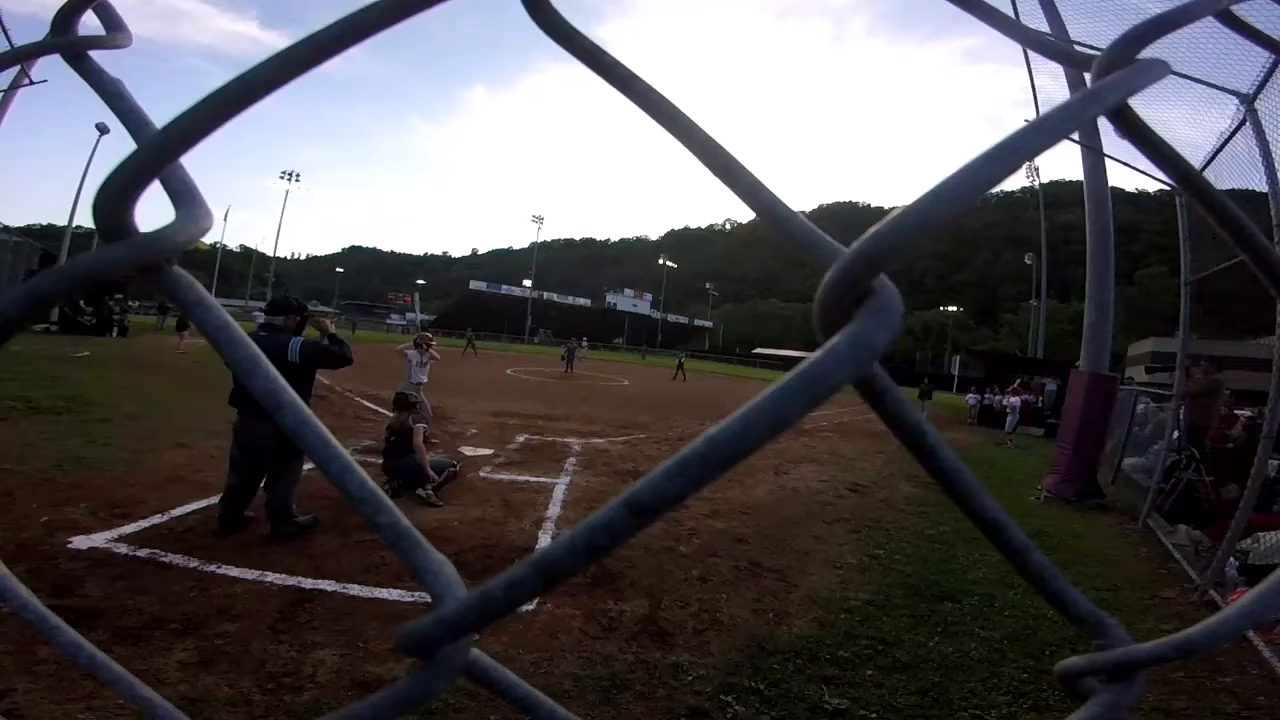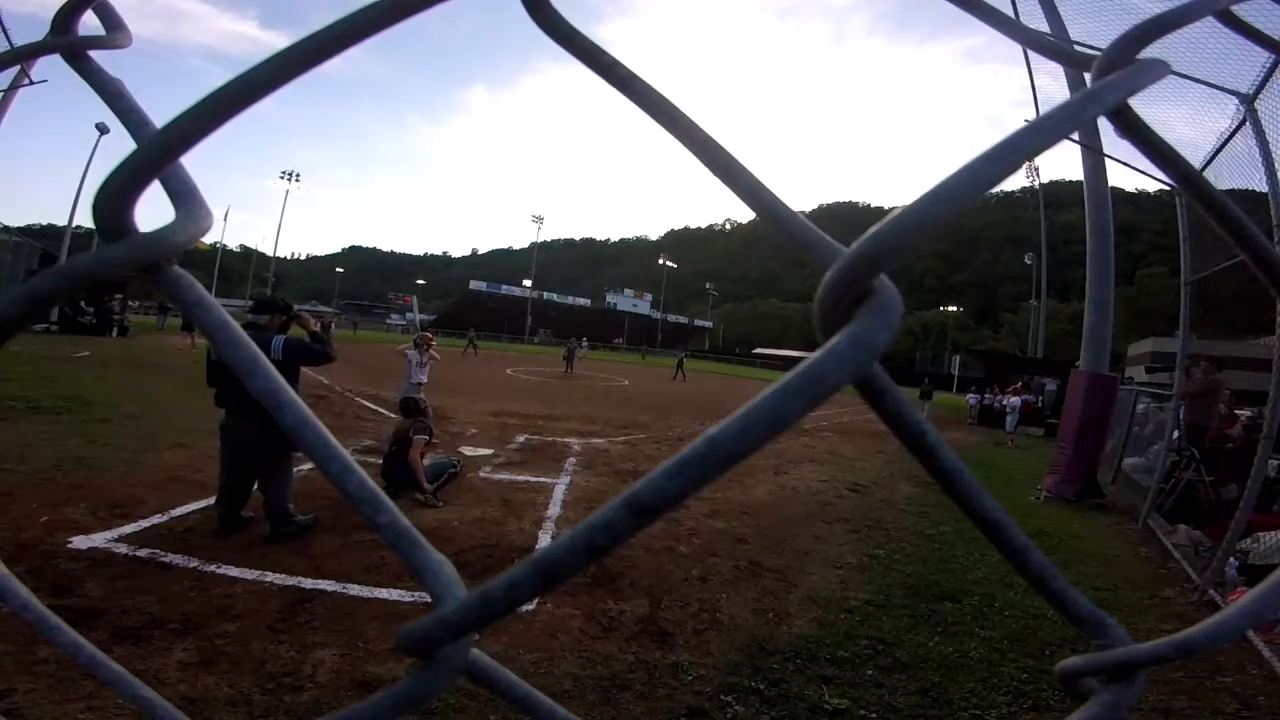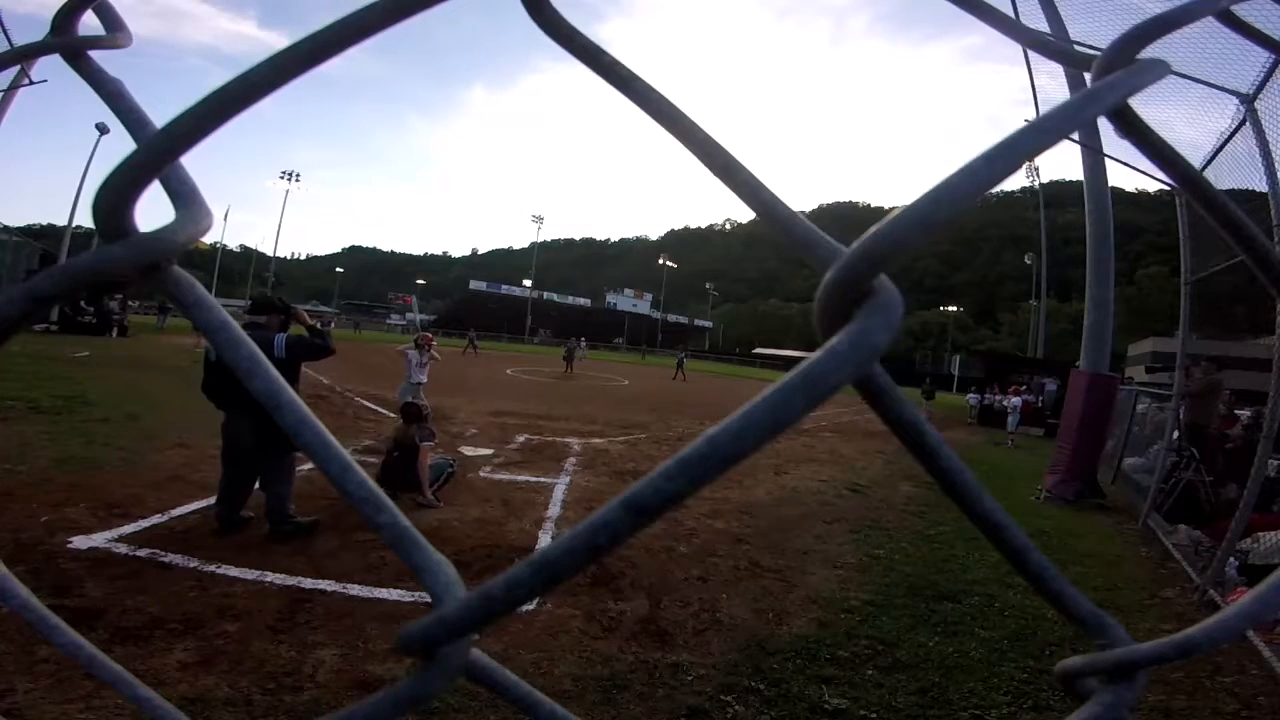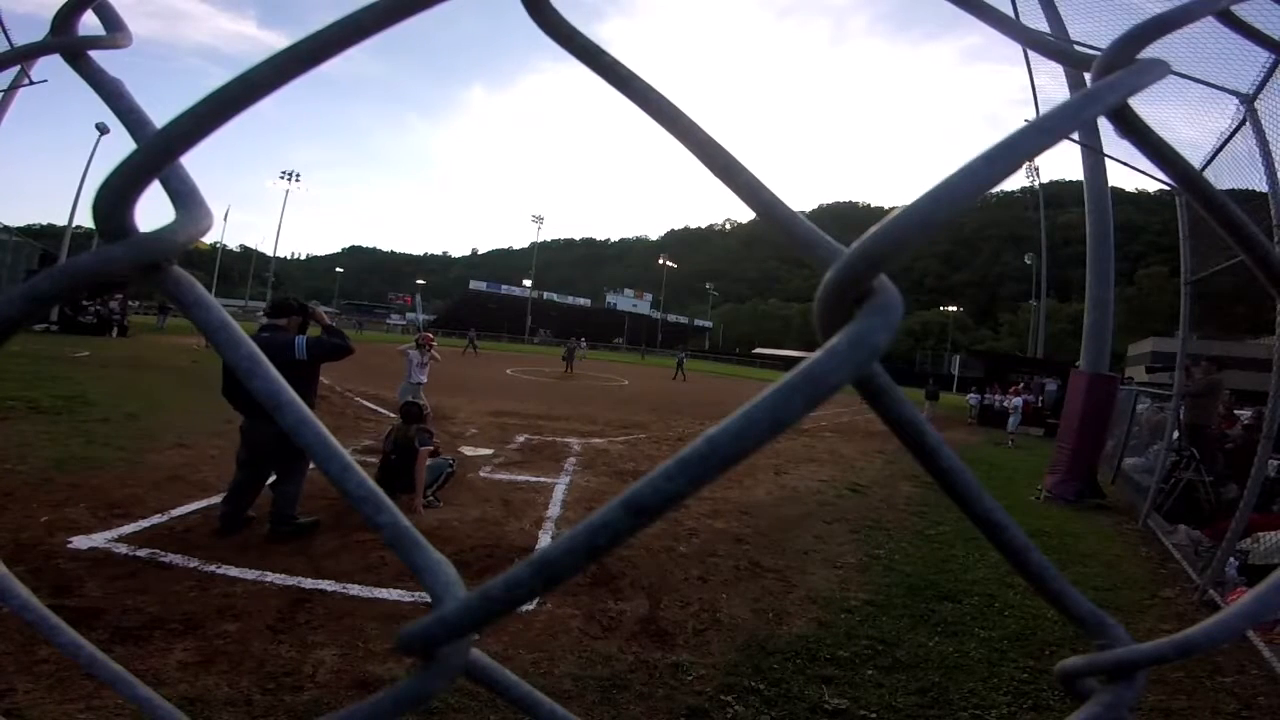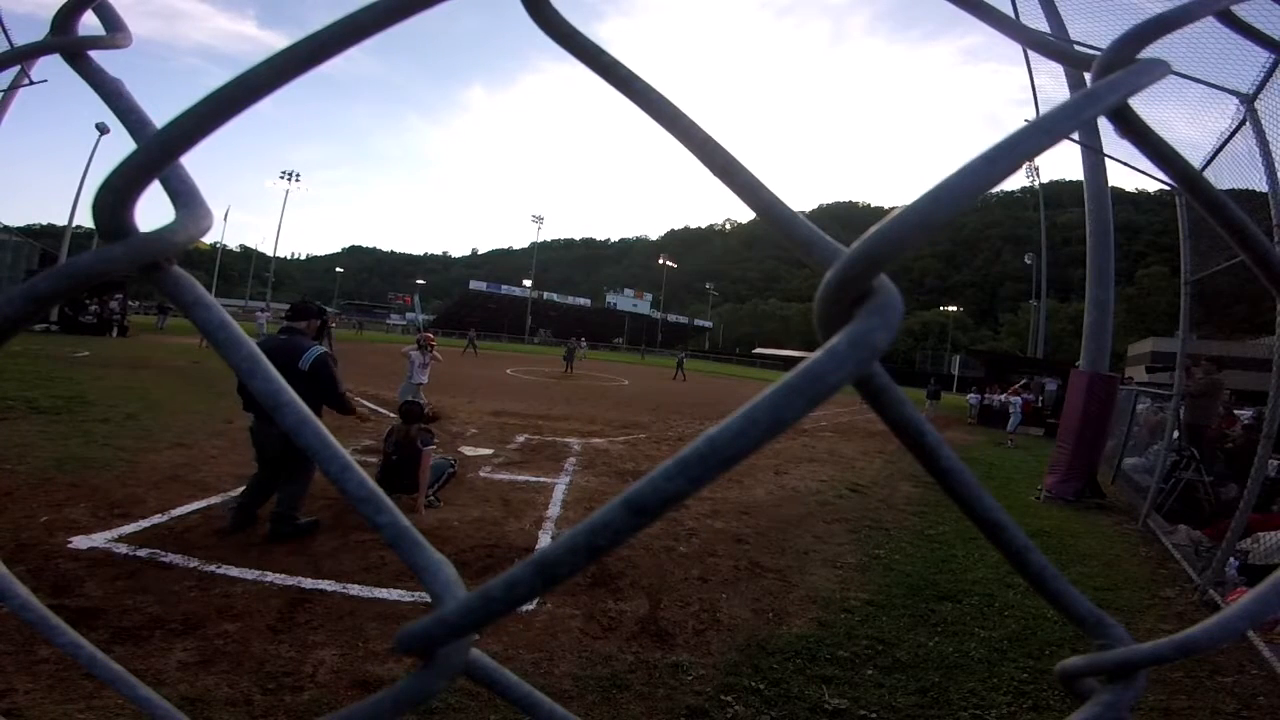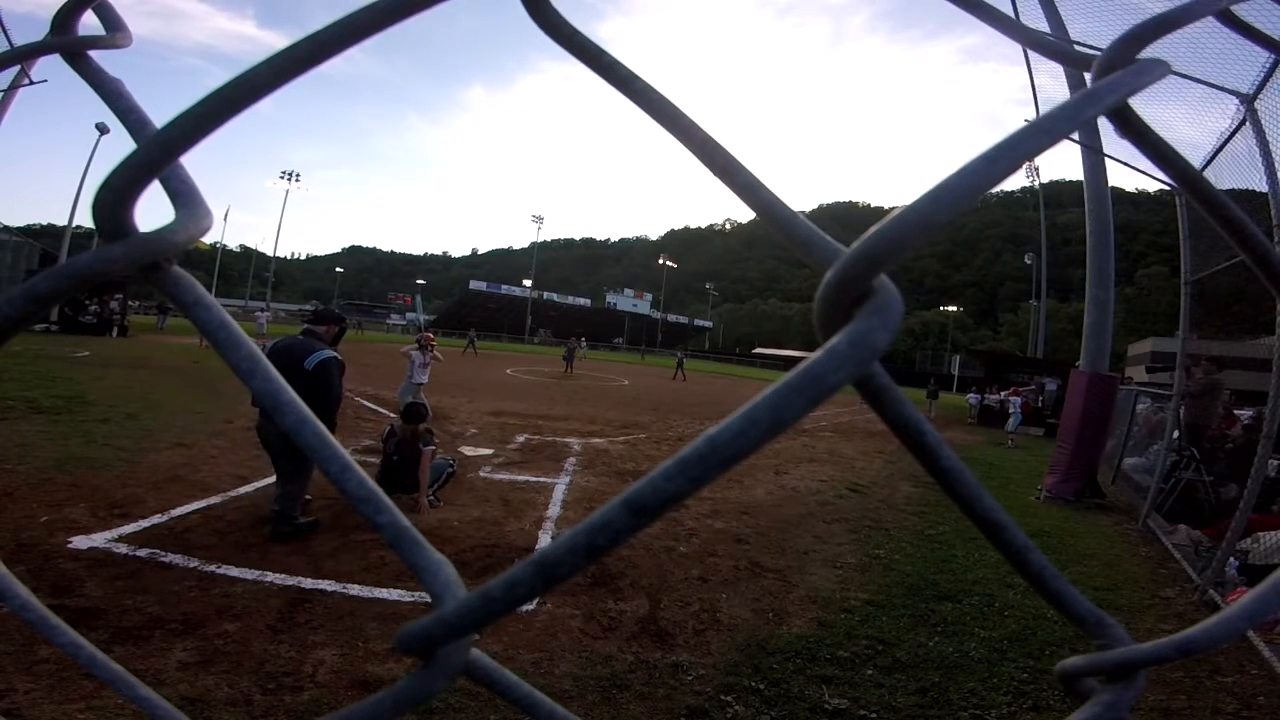
dt=0.4s
person 1, frame 1
right shoulder: (297, 347)
right elbow: (343, 357)
right wrist: (329, 333)
left hip: (246, 422)
right hip: (282, 427)
left knee: (242, 476)
right knee: (282, 478)
left ankle: (229, 519)
right ankle: (283, 523)
person 1, frame 2
right shoulder: (281, 345)
left elbow: (213, 380)
right elbow: (325, 354)
right wrist: (311, 329)
left hip: (234, 422)
right hip: (270, 427)
left knee: (234, 475)
right knee: (276, 478)
left ankle: (228, 519)
right ankle: (283, 523)
person 1, frame 3
right shoulder: (282, 343)
left elbow: (210, 387)
right elbow: (326, 347)
right wrist: (308, 323)
left hip: (235, 423)
right hip: (271, 426)
left knee: (235, 475)
right knee: (278, 476)
left ankle: (227, 518)
right ankle: (282, 523)
person 1, frame 4
right shoulder: (301, 345)
left elbow: (229, 389)
right elbow: (344, 347)
right wrist: (327, 324)
left hip: (253, 425)
left knee: (247, 474)
right knee: (290, 476)
left ankle: (230, 518)
right ankle: (283, 523)
person 1, frame 5
left shoulder: (258, 346)
right shoulder: (314, 354)
left elbow: (244, 388)
right elbow: (332, 394)
right wrist: (353, 411)
left hip: (262, 425)
left knee: (266, 473)
right knee: (296, 477)
left ankle: (241, 515)
right ankle: (285, 523)
person 1, frame 6
left shoulder: (276, 346)
right shoulder: (326, 357)
right elbow: (329, 401)
right wrist: (328, 431)
left hip: (267, 422)
left knee: (285, 471)
right knee: (296, 474)
left ankle: (289, 505)
right ankle: (285, 523)
